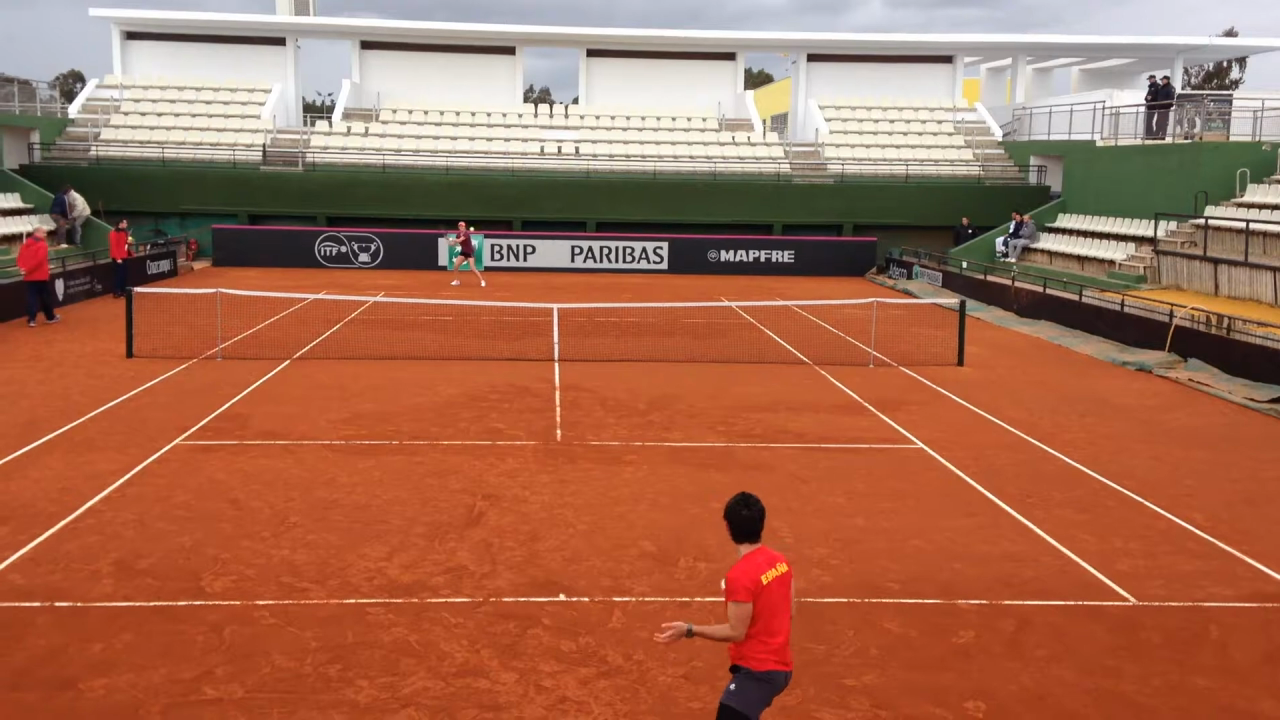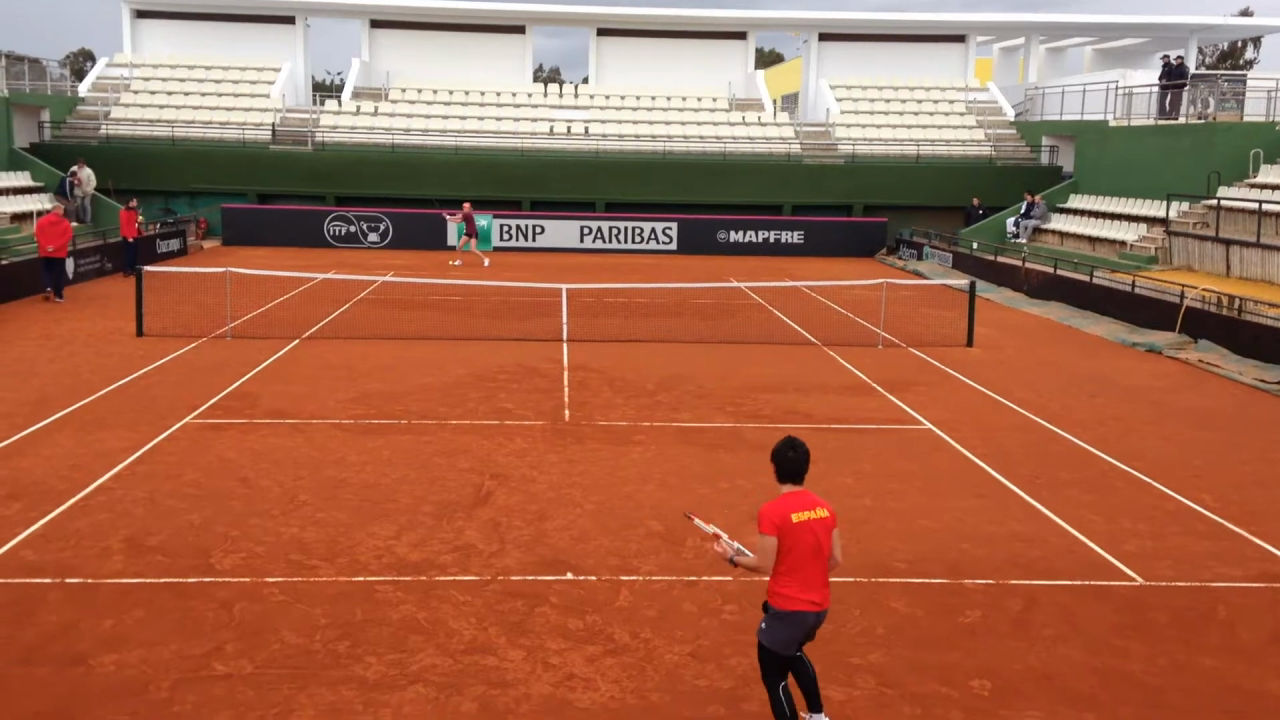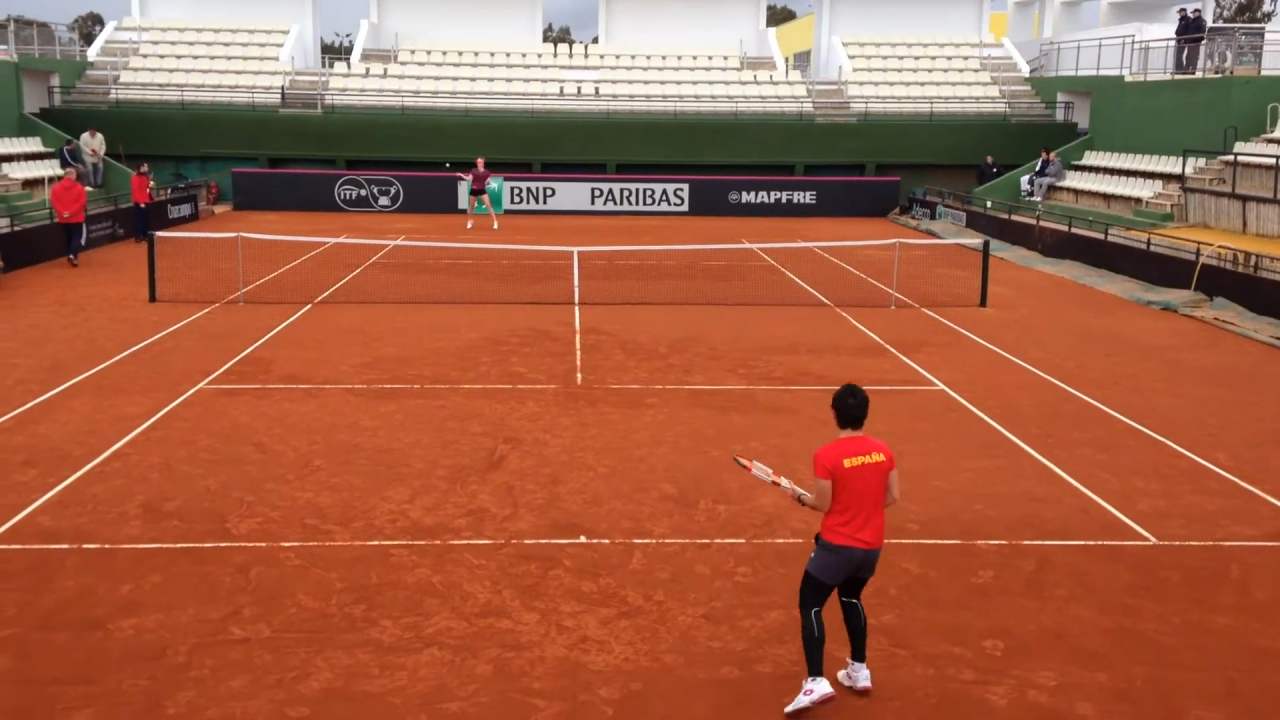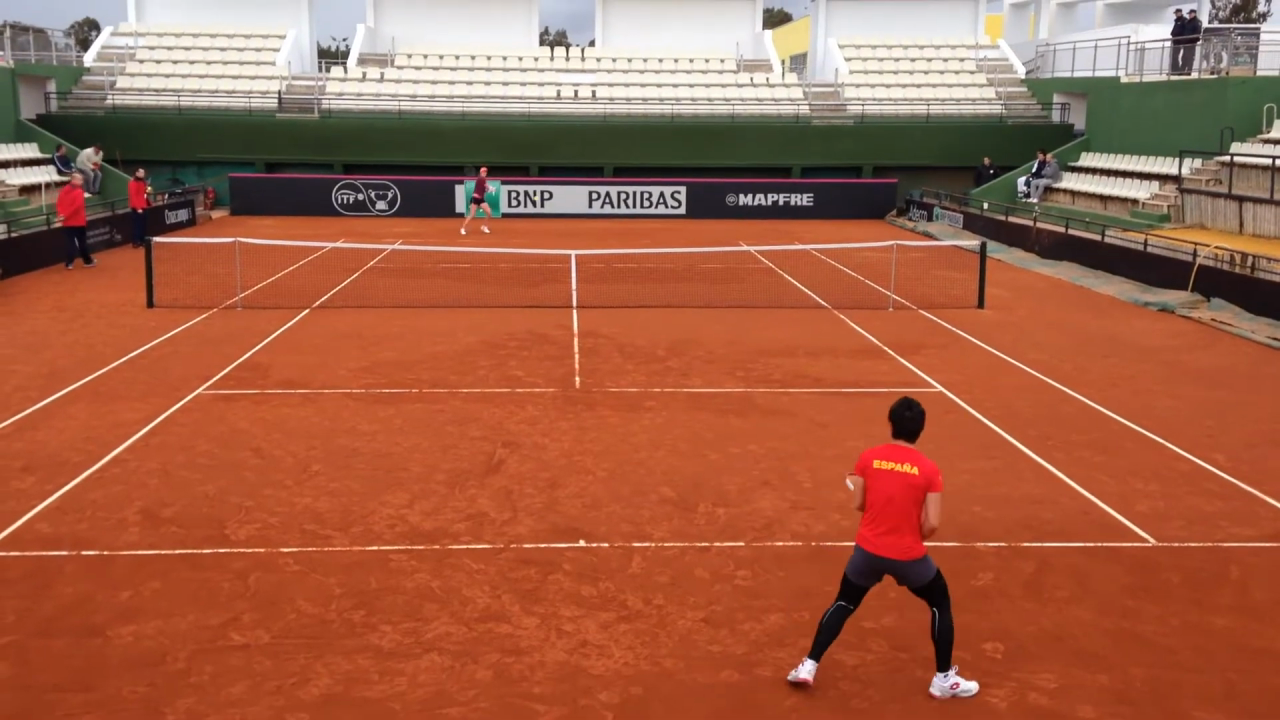
dt=0.4s
person 1, frame 1
left shoulder: (739, 576)
right shoulder: (780, 560)
left elbow: (736, 633)
left wrist: (688, 630)
left hip: (757, 673)
right hip: (780, 669)
person 1, frame 2
left shoulder: (771, 512)
right shoulder: (824, 508)
left elbow: (765, 566)
right elbow: (836, 560)
left wrist: (733, 557)
left hip: (786, 609)
right hip: (818, 607)
left knee: (774, 678)
right knee: (793, 654)
person 1, frame 3
left shoulder: (826, 455)
right shoulder: (883, 451)
left elbow: (823, 505)
right elbow: (893, 497)
left wrist: (801, 497)
left hip: (837, 545)
right hip: (872, 545)
left knee: (810, 606)
right knee: (851, 598)
left ankle: (816, 682)
right ankle: (859, 671)
person 1, frame 4
left shoulder: (868, 458)
right shoulder: (929, 470)
left elbow: (859, 503)
right elbow: (932, 524)
right wrist: (910, 536)
left hip: (868, 550)
right hip: (909, 556)
left knee: (844, 604)
right knee: (940, 604)
left ankle: (808, 667)
right ankle: (944, 678)
